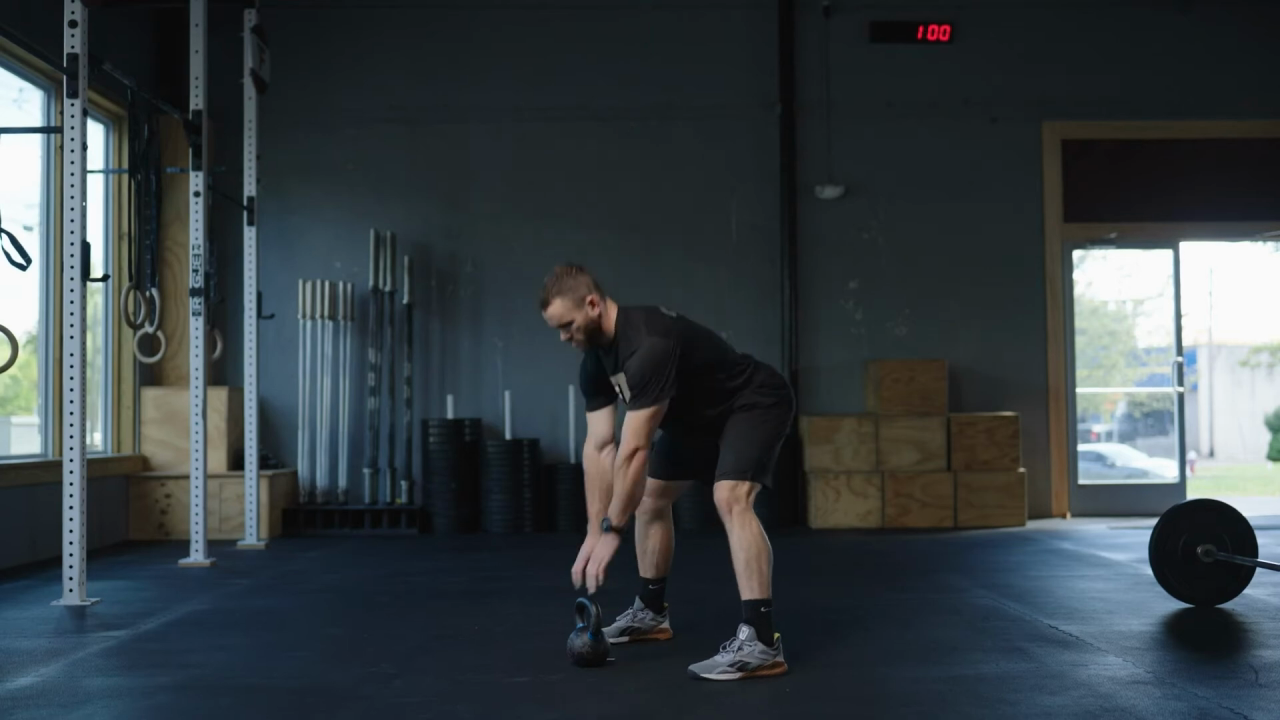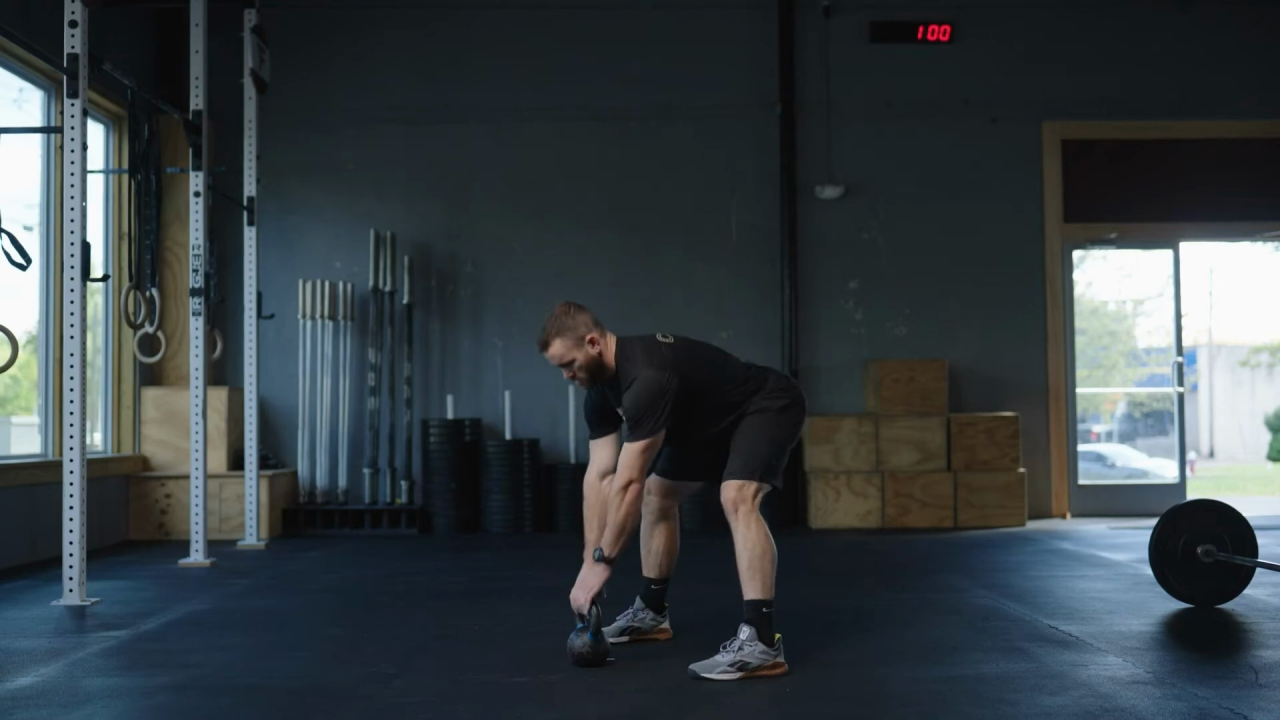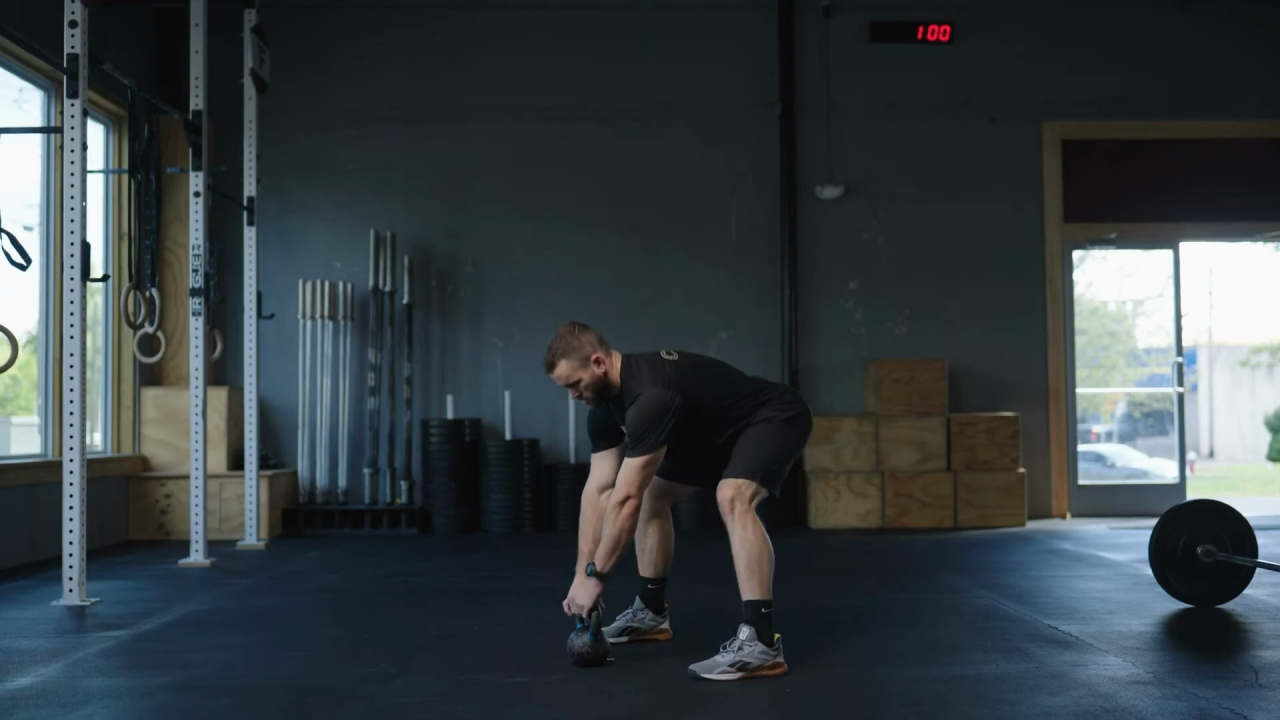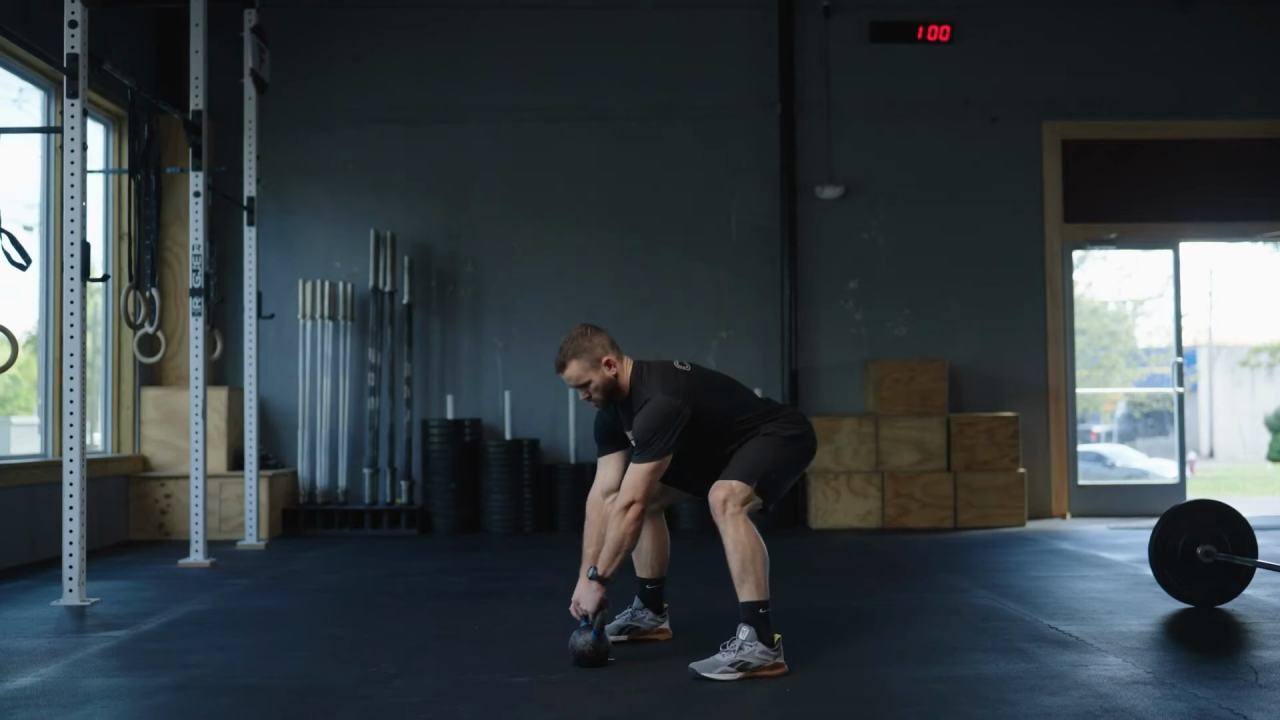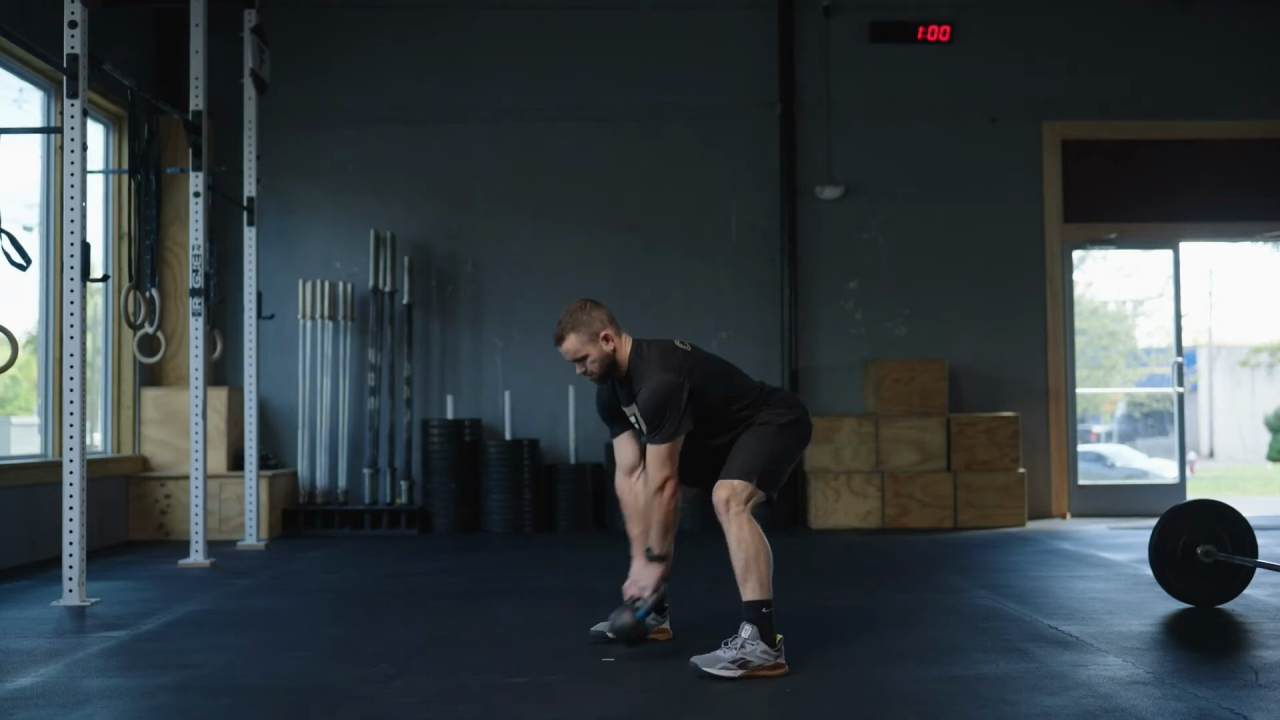
dt=0.2s
person 1, frame 1
left shoulder: (650, 345)
right shoulder: (596, 359)
left elbow: (634, 451)
right elbow: (599, 447)
left wrist: (609, 531)
right wrist: (592, 533)
left hip: (757, 402)
right hip: (701, 414)
left knee: (730, 498)
right knee: (650, 495)
left ankle: (760, 642)
right ankle: (651, 611)
person 1, frame 2
left shoulder: (648, 377)
right shoulder: (600, 389)
left elbow: (627, 483)
right elbow: (599, 476)
left wrist: (601, 562)
right wrist: (587, 560)
left hip: (769, 404)
left knee: (736, 497)
right knee: (657, 495)
left ankle: (761, 642)
right ankle: (652, 612)
person 1, frame 3
left shoulder: (652, 395)
right shoulder: (604, 406)
left elbow: (625, 500)
right elbow: (599, 491)
left wrist: (594, 576)
right wrist: (581, 572)
left hip: (776, 417)
left knee: (732, 498)
right knee: (651, 496)
left ankle: (761, 643)
right ankle: (651, 611)
person 1, frame 4
left shoulder: (660, 402)
right shoulder: (611, 413)
left elbow: (632, 503)
right elbow: (604, 494)
left wrist: (598, 579)
right wrist: (586, 575)
left hip: (780, 434)
left knee: (724, 500)
right knee: (646, 497)
left ankle: (760, 643)
right ankle: (650, 612)
person 1, frame 5
left shoulder: (660, 381)
right shoulder: (610, 391)
left elbow: (665, 481)
right elbow: (628, 475)
left wrist: (655, 561)
right wrist: (640, 557)
left hip: (774, 421)
left knee: (728, 499)
right knee: (642, 493)
left ankle: (762, 642)
right ankle: (653, 614)
